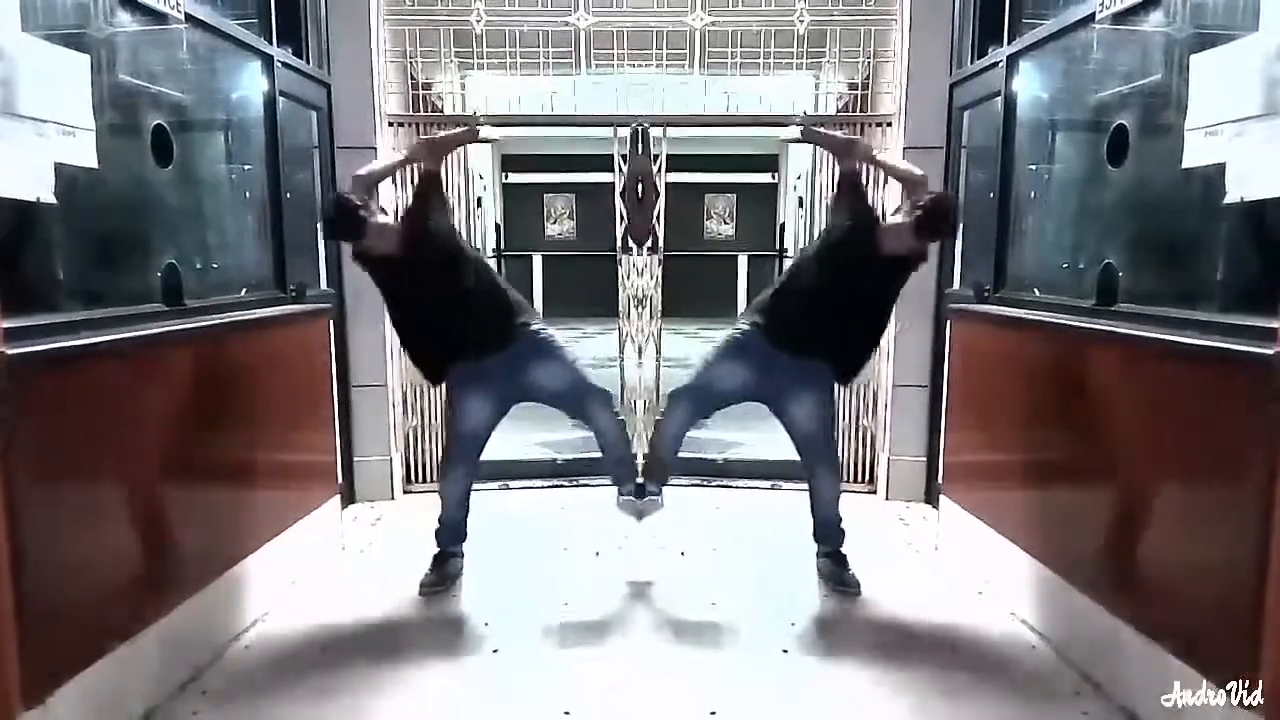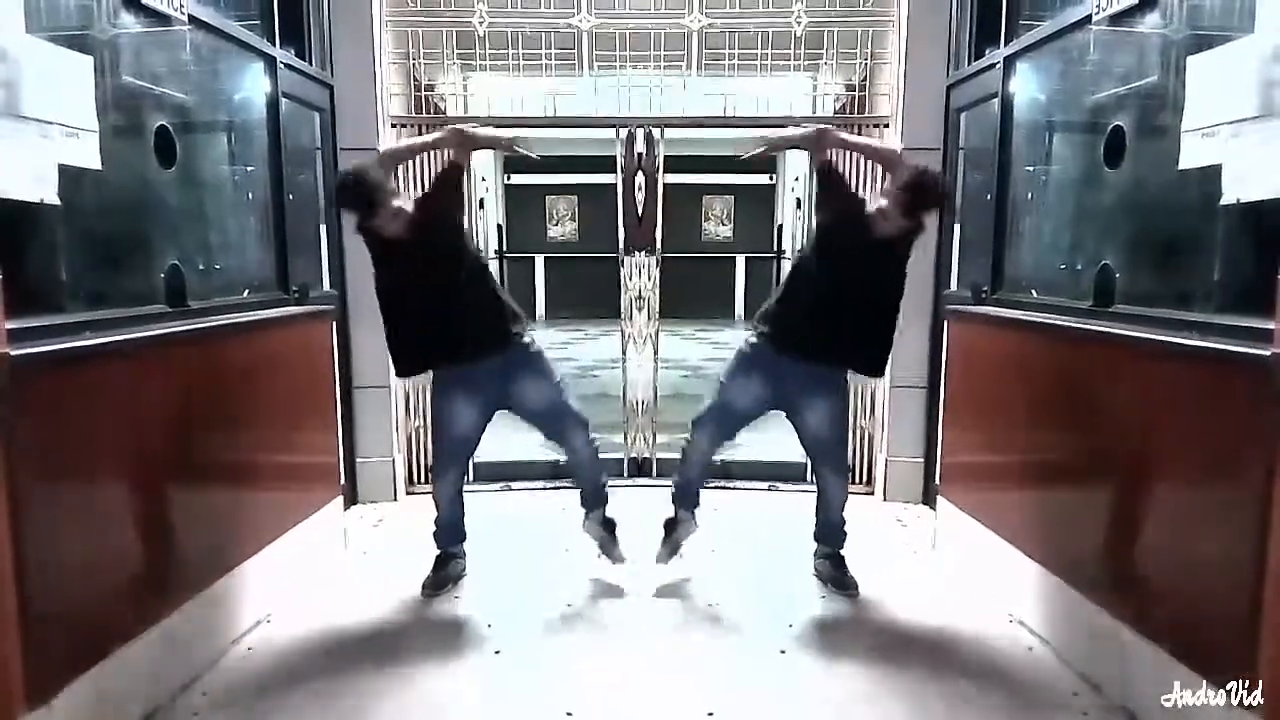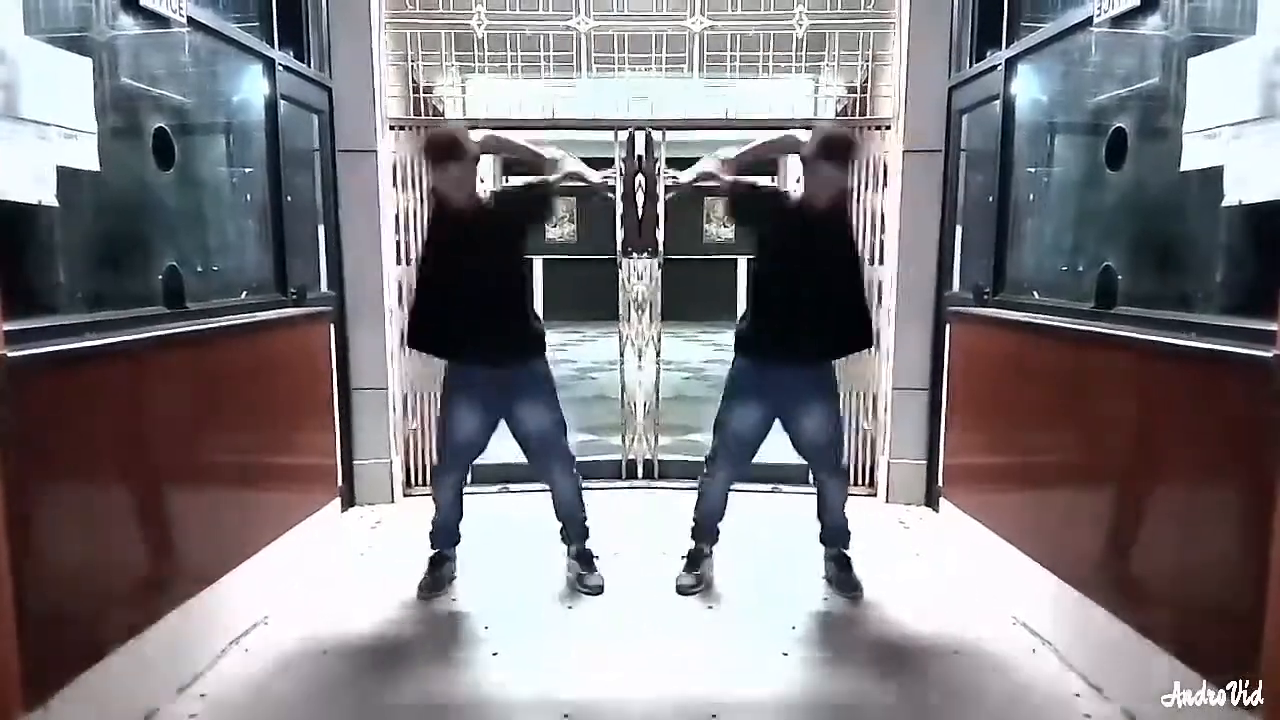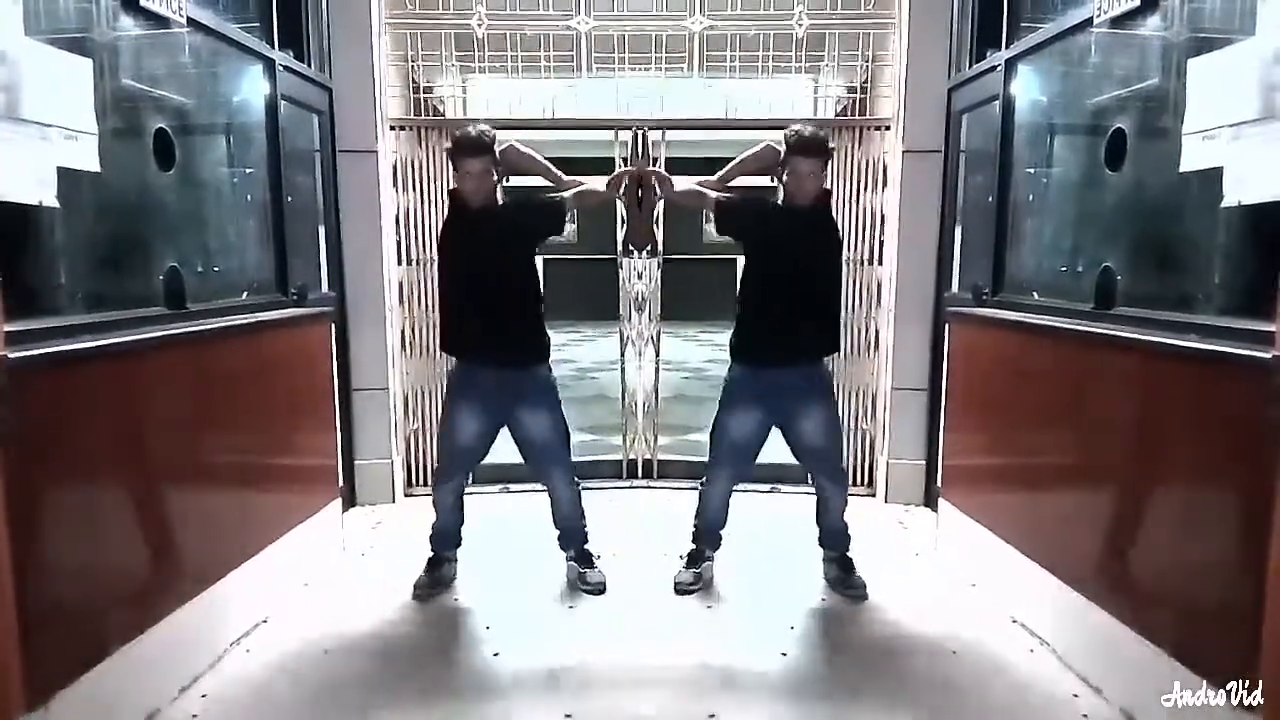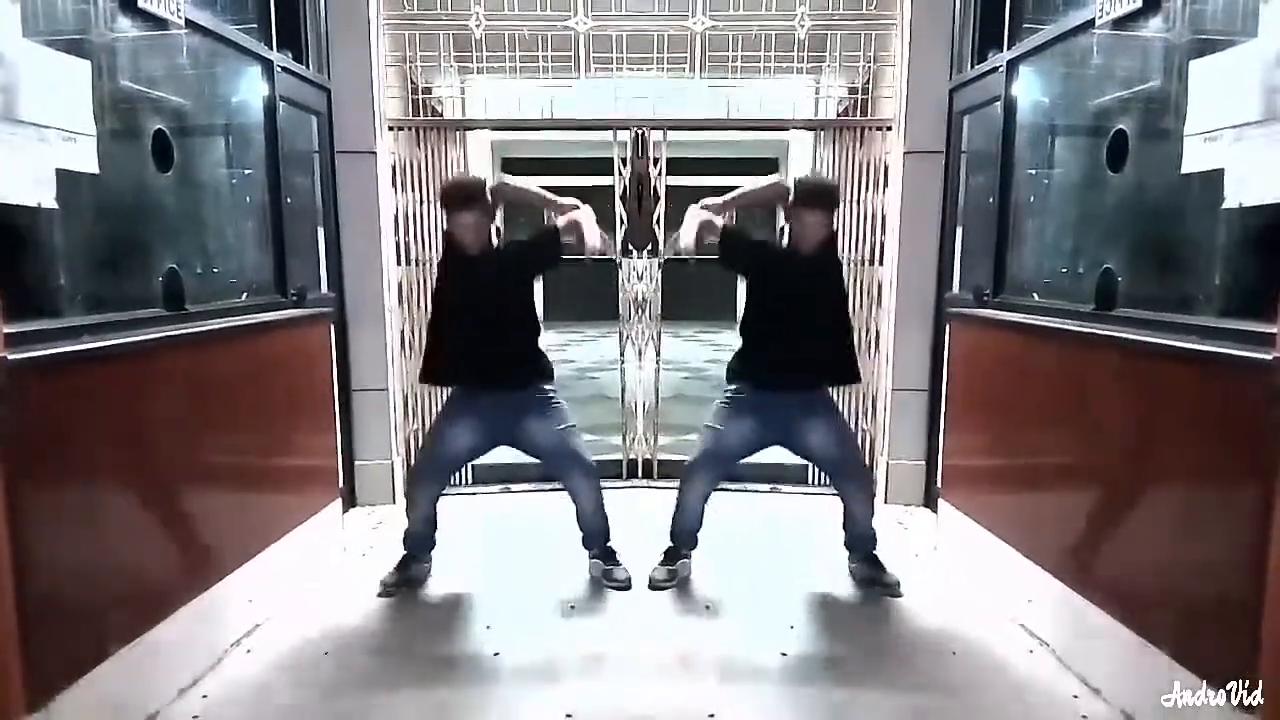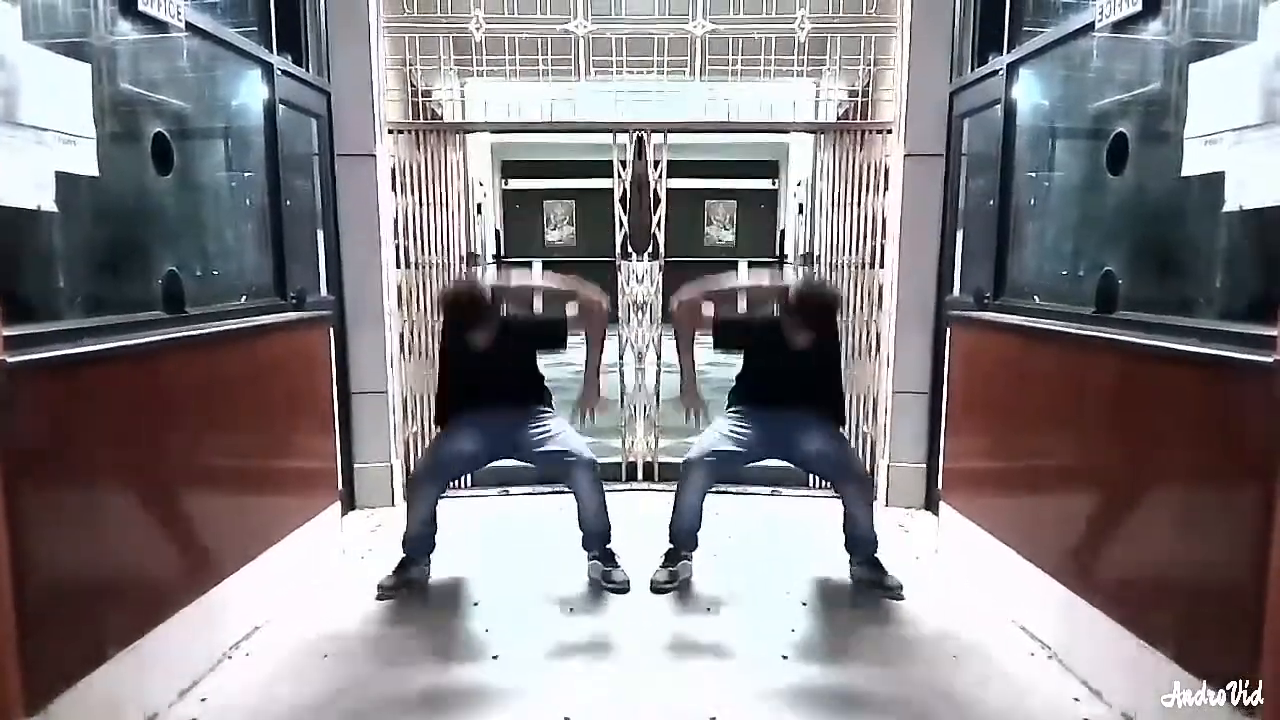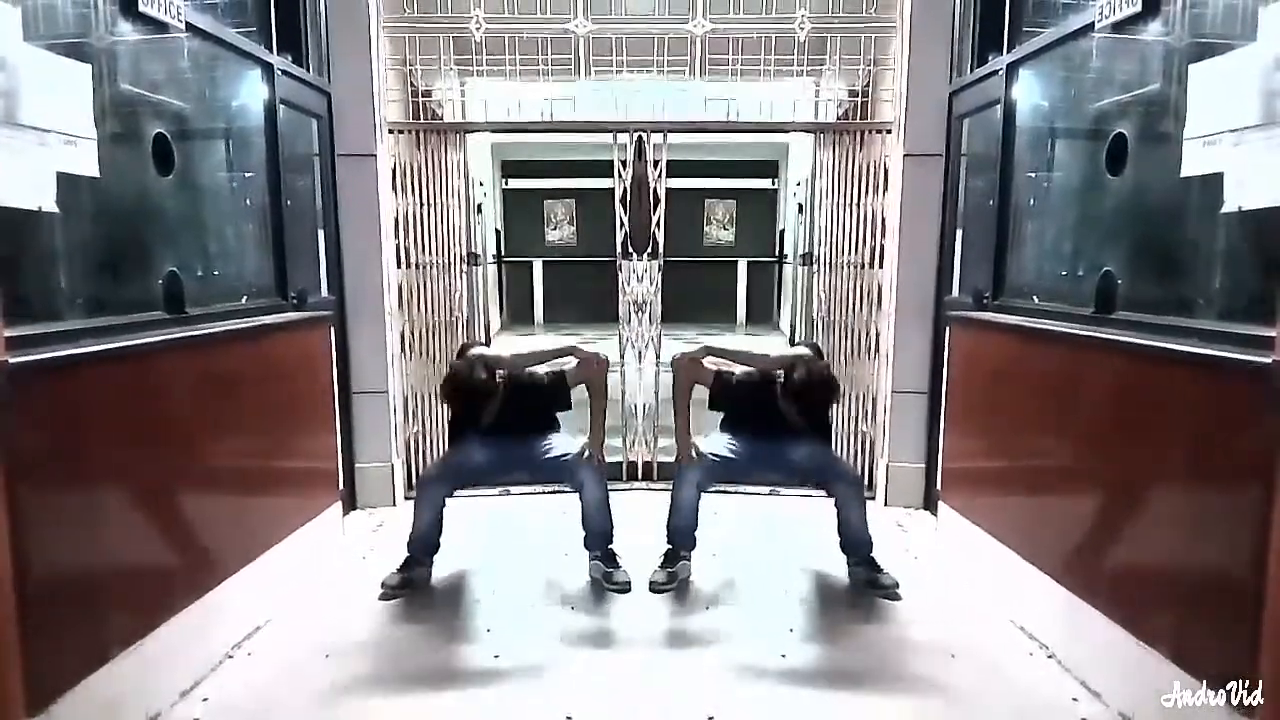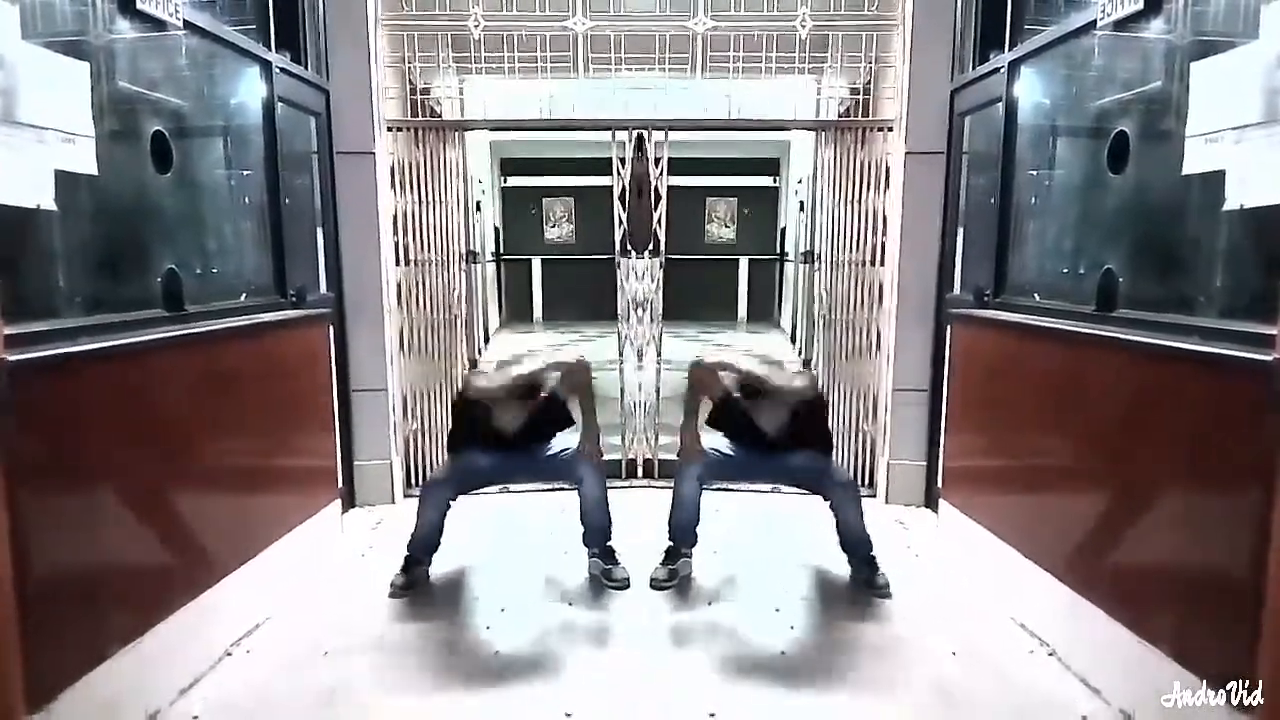
dt=0.4s
person 1, frame 1
left shoulder: (424, 220)
right shoulder: (373, 261)
left hip: (523, 342)
right hip: (471, 367)
left knee: (596, 404)
right knee: (457, 464)
left ankle: (628, 488)
right ankle: (449, 552)
person 1, frame 2
left shoulder: (436, 207)
right shoulder: (376, 239)
right elbow: (384, 160)
right wrist: (446, 140)
left hip: (510, 349)
right hip: (455, 369)
left knee: (571, 429)
right knee: (447, 467)
left ankle: (596, 512)
right ankle: (450, 553)
person 1, frame 3
left shoulder: (508, 209)
right shoulder: (440, 210)
left elbow: (560, 173)
right elbow: (488, 143)
left wrist: (582, 173)
left hip: (523, 366)
right hip: (467, 370)
left knee: (557, 463)
right knee: (450, 468)
left ankle: (578, 550)
right ankle: (444, 555)
person 1, frame 4
left shoulder: (521, 216)
right shoulder: (455, 214)
left elbow: (579, 198)
right elbow: (508, 151)
left wrist: (611, 187)
right wrist: (565, 182)
left hip: (528, 373)
right hip: (472, 375)
left knee: (557, 470)
right knee: (451, 471)
left ankle: (577, 554)
right ankle: (444, 555)
person 1, frame 5
left shoulder: (516, 258)
right shoulder: (451, 257)
left elbow: (576, 214)
left wrist: (589, 227)
right wrist: (541, 201)
left hip: (530, 397)
right hip: (470, 402)
left knee: (580, 470)
right knee: (423, 477)
left ankle: (600, 552)
right ankle: (416, 557)
person 1, frame 6
left shoulder: (522, 327)
right shoulder: (454, 329)
left elbow: (595, 303)
left wrist: (591, 382)
left hip: (531, 418)
right hip: (473, 424)
left knee: (584, 464)
right knee: (423, 478)
left ankle: (599, 556)
right ankle: (415, 562)
person 1, frame 7
left shoulder: (530, 389)
right shoulder: (464, 383)
left elbow: (594, 365)
left wrist: (597, 433)
left hip: (537, 443)
right hip: (482, 447)
left knee: (590, 470)
right knee: (430, 481)
left ankle: (600, 556)
right ankle: (418, 562)
person 1, frame 8
left shoulder: (545, 409)
right shoulder: (473, 401)
left elbow: (580, 369)
left wrist: (590, 428)
right wrist: (537, 370)
left hip: (536, 452)
right hip: (480, 457)
left knee: (588, 465)
right knee: (436, 486)
left ankle: (599, 553)
right ankle: (418, 561)
person 2, frame 1
left shoulder: (907, 261)
right shoulder: (855, 218)
left hip: (809, 367)
right hip: (757, 341)
left knee: (822, 464)
right knee: (683, 405)
left ankle: (830, 553)
right ankle: (652, 486)
person 2, frame 2
left shoulder: (904, 239)
right shoulder: (843, 207)
left elbow: (894, 159)
left wrist: (831, 139)
left hip: (824, 369)
right hip: (769, 349)
left knee: (832, 466)
right knee: (709, 428)
left ankle: (829, 552)
right ankle: (683, 512)
person 2, frame 3
left shoulder: (838, 211)
right shoulder: (773, 208)
left elbow: (791, 144)
right elbow: (719, 173)
left wrist: (732, 166)
right wrist: (701, 172)
left hip: (811, 370)
right hip: (756, 365)
left knee: (829, 469)
right knee: (723, 463)
left ankle: (836, 555)
right ankle: (702, 550)
person 2, frame 4
left shoulder: (823, 214)
right shoulder: (758, 215)
left elbow: (771, 152)
right elbow: (703, 198)
left wrist: (713, 184)
right wrist: (675, 188)
left hip: (807, 375)
right hip: (751, 373)
left knee: (830, 472)
right knee: (723, 471)
left ankle: (836, 556)
right ankle: (703, 554)
person 2, frame 5
left shoulder: (828, 257)
right shoulder: (762, 257)
right elbow: (704, 214)
left wrist: (730, 203)
right wrist: (690, 227)
left hip: (810, 402)
right hip: (751, 398)
left knee: (856, 477)
right knee: (701, 470)
left ankle: (863, 557)
right ankle: (680, 551)
person 2, frame 6
left shoulder: (826, 329)
right shoulder: (758, 327)
right elbow: (683, 304)
right wrist: (688, 382)
left hip: (807, 424)
right hip: (749, 418)
left knee: (857, 480)
right knee: (695, 465)
left ankle: (864, 561)
right ankle: (680, 555)
person 2, frame 7
left shoulder: (814, 381)
right shoulder: (748, 389)
right elbow: (683, 365)
left wrist: (714, 353)
right wrist: (682, 433)
left hip: (797, 447)
right hip: (743, 443)
left knee: (848, 481)
right knee: (690, 471)
left ankle: (860, 562)
right ankle: (679, 555)
person 2, frame 8
left shoulder: (807, 401)
right shoulder: (736, 412)
right elbow: (700, 370)
left wrist: (745, 368)
right wrist: (689, 425)
left hip: (800, 458)
right hip: (745, 453)
left knee: (844, 486)
right knee: (691, 466)
left ankle: (861, 562)
right ankle: (680, 552)
